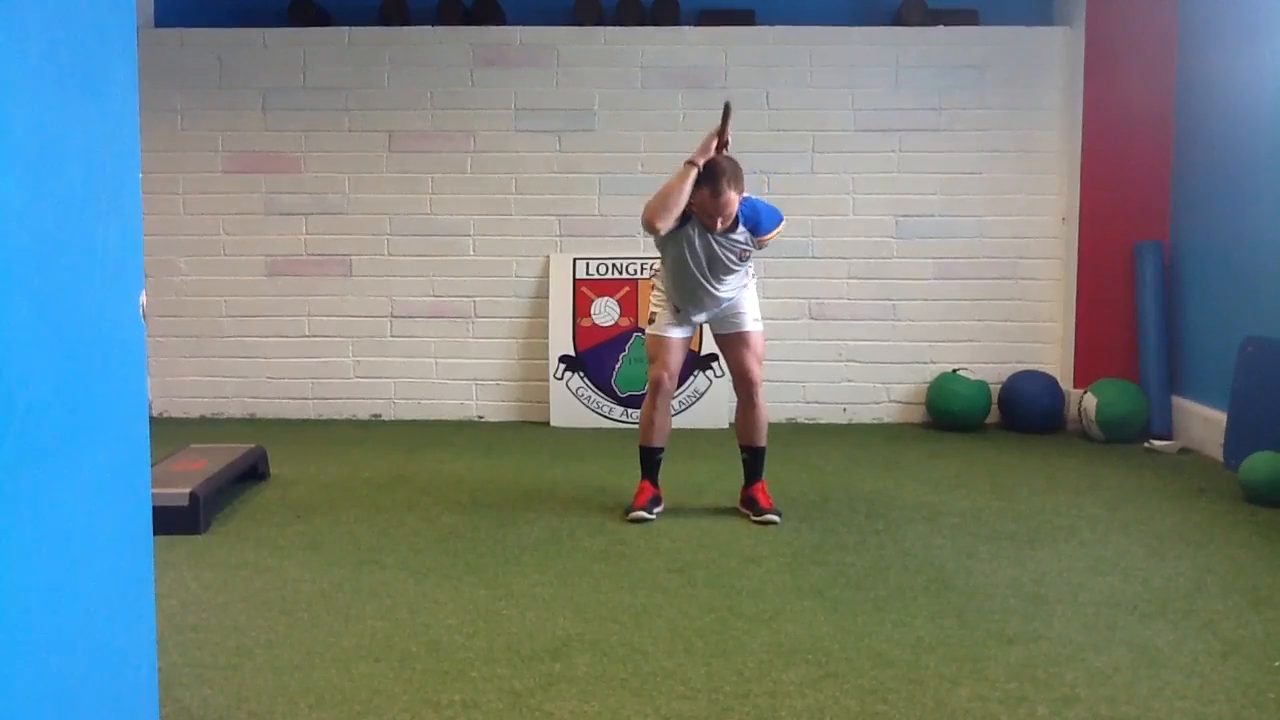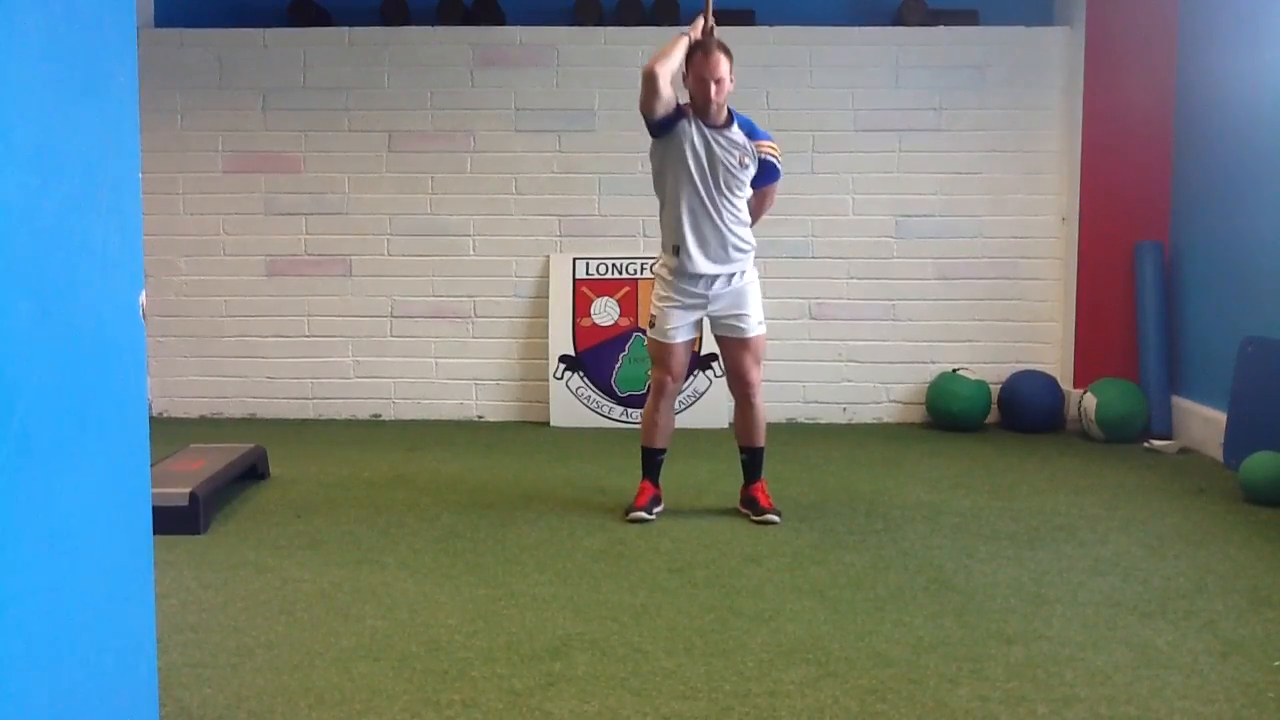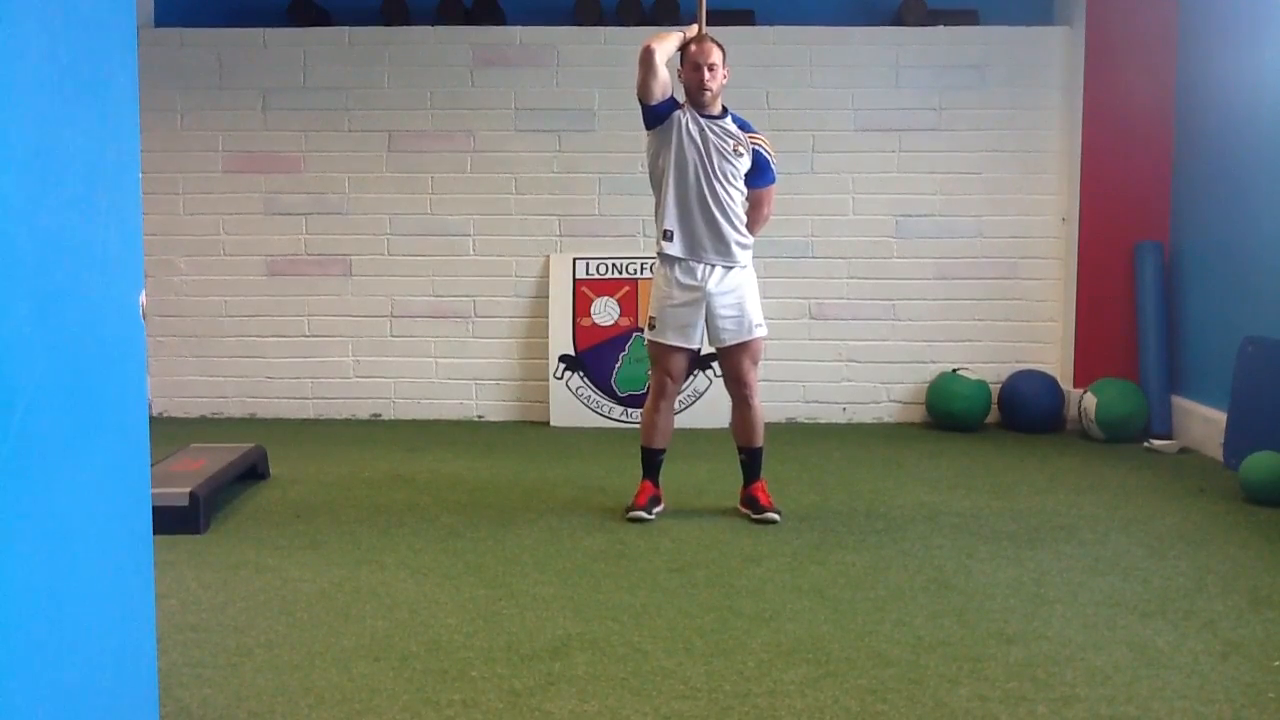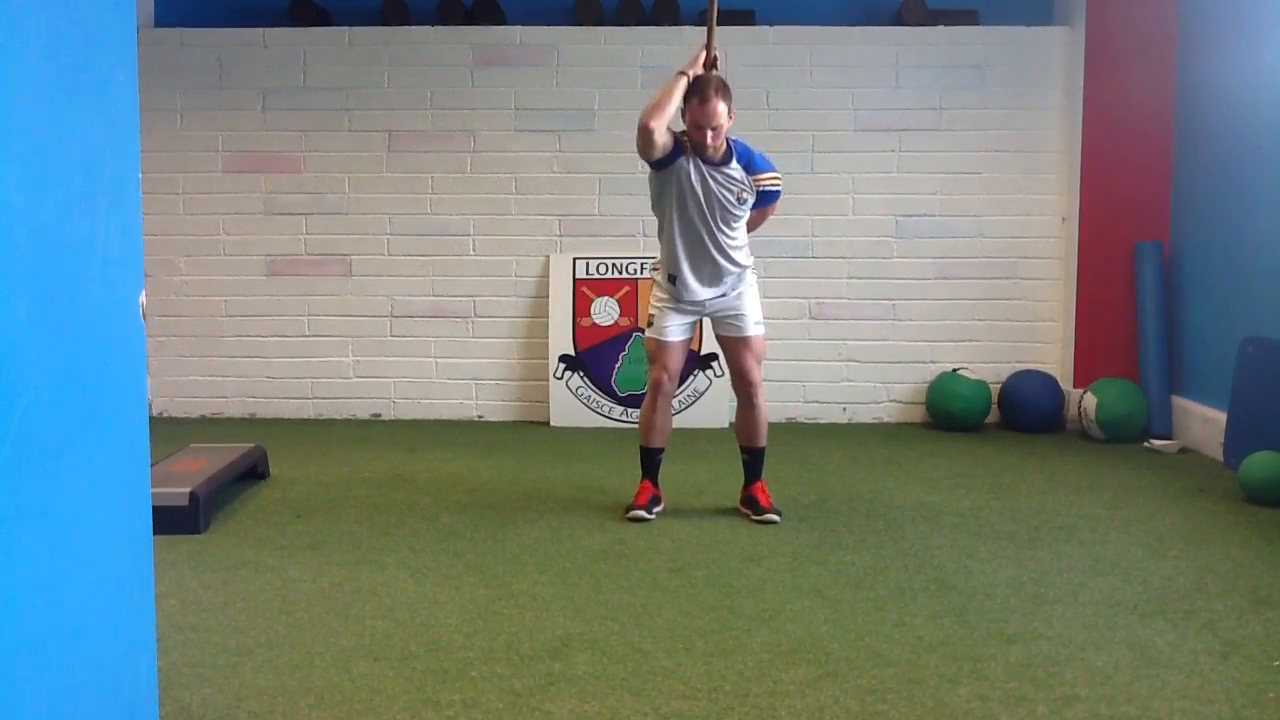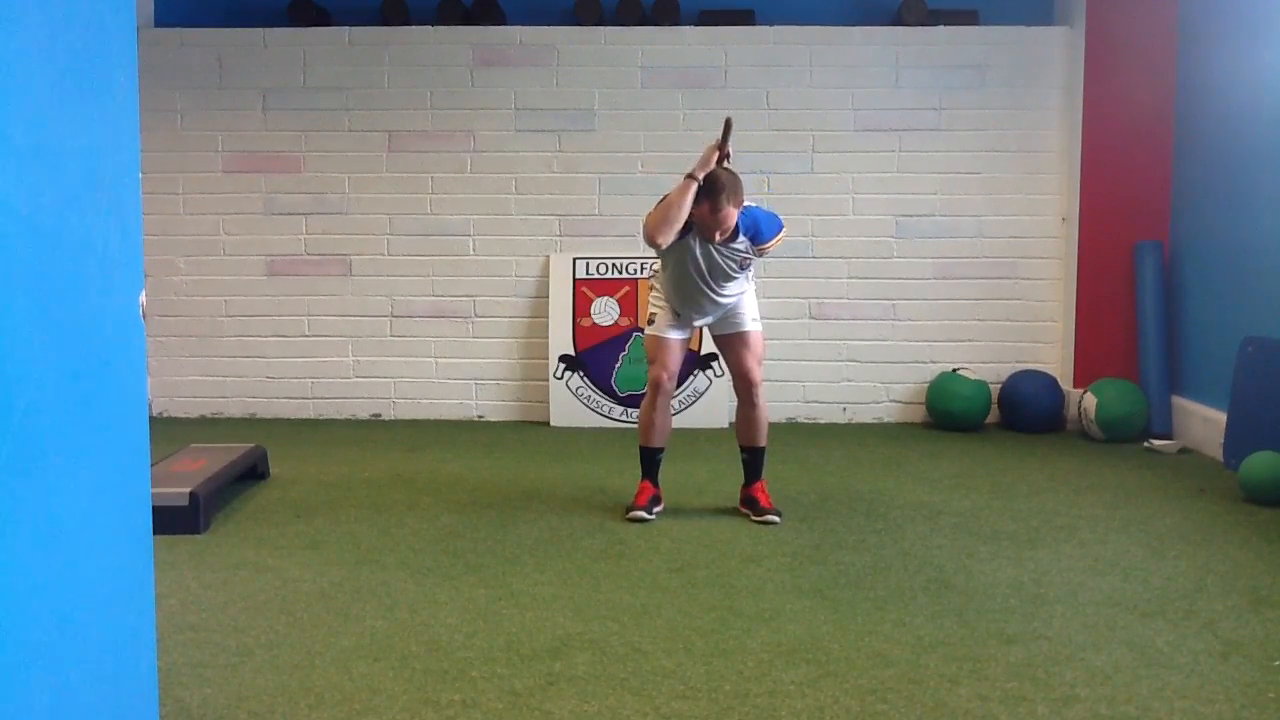
dt=1s
person 1, frame 1
left shoulder: (759, 218)
right shoulder: (675, 209)
right elbow: (653, 223)
right wrist: (695, 162)
left hip: (733, 296)
right hip: (675, 296)
left knee: (751, 381)
right knee: (661, 381)
left ankle: (754, 488)
right ankle: (648, 487)
person 1, frame 2
left shoulder: (756, 140)
right shoulder: (669, 124)
right elbow: (654, 76)
right wrist: (689, 37)
left hip: (736, 277)
right hip: (678, 277)
left knee: (747, 385)
right knee: (664, 384)
left ankle: (754, 487)
right ankle: (649, 486)
person 1, frame 3
left shoulder: (749, 138)
right shoulder: (666, 119)
left elbow: (762, 206)
right elbow: (651, 54)
right wrist: (685, 34)
left hip: (735, 275)
right hip: (677, 274)
left knee: (744, 386)
right knee: (664, 385)
left ankle: (753, 487)
right ankle: (649, 486)
person 1, frame 4
left shoulder: (755, 167)
right shoulder: (669, 155)
right elbow: (648, 125)
right wrist: (687, 73)
left hip: (734, 286)
right hip: (676, 288)
left knee: (750, 384)
right knee: (661, 383)
left ankle: (754, 488)
right ankle: (649, 486)
person 1, frame 5
left shoulder: (760, 226)
right shoulder: (676, 213)
right elbow: (655, 238)
right wrist: (696, 174)
left hip: (733, 300)
right hip: (674, 300)
left knee: (751, 385)
right knee: (660, 383)
left ankle: (754, 488)
right ankle: (648, 487)
